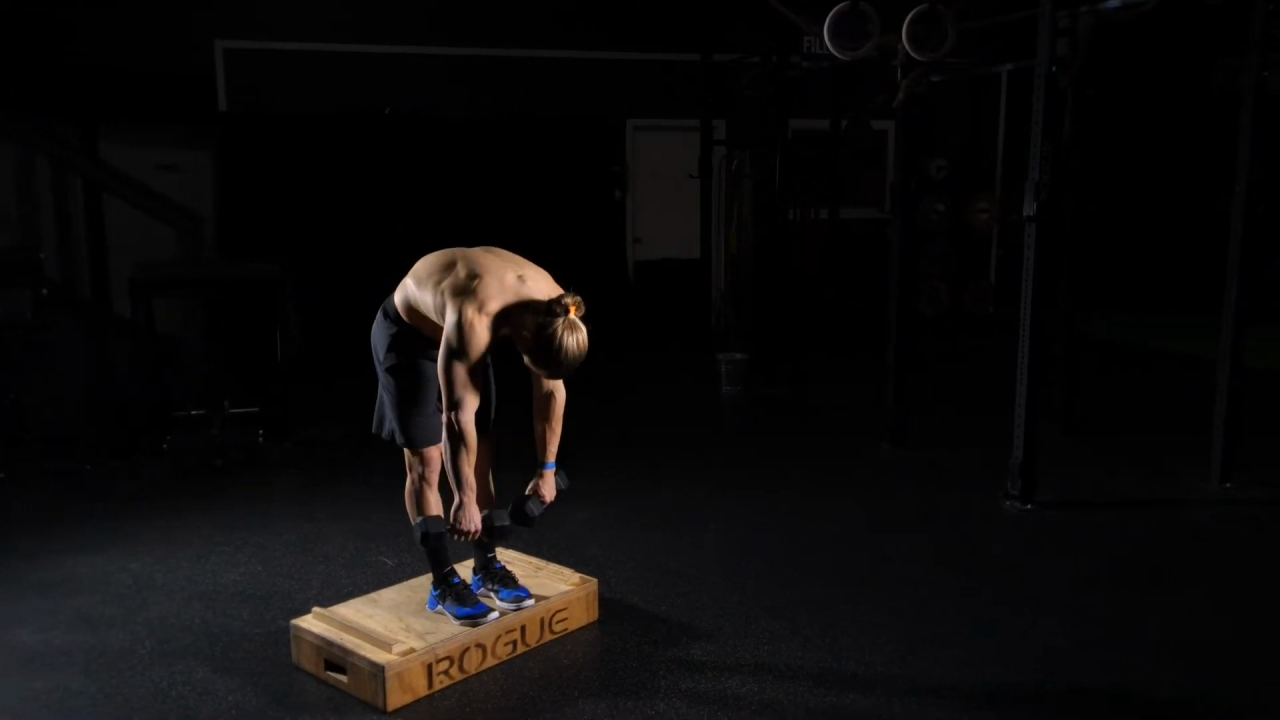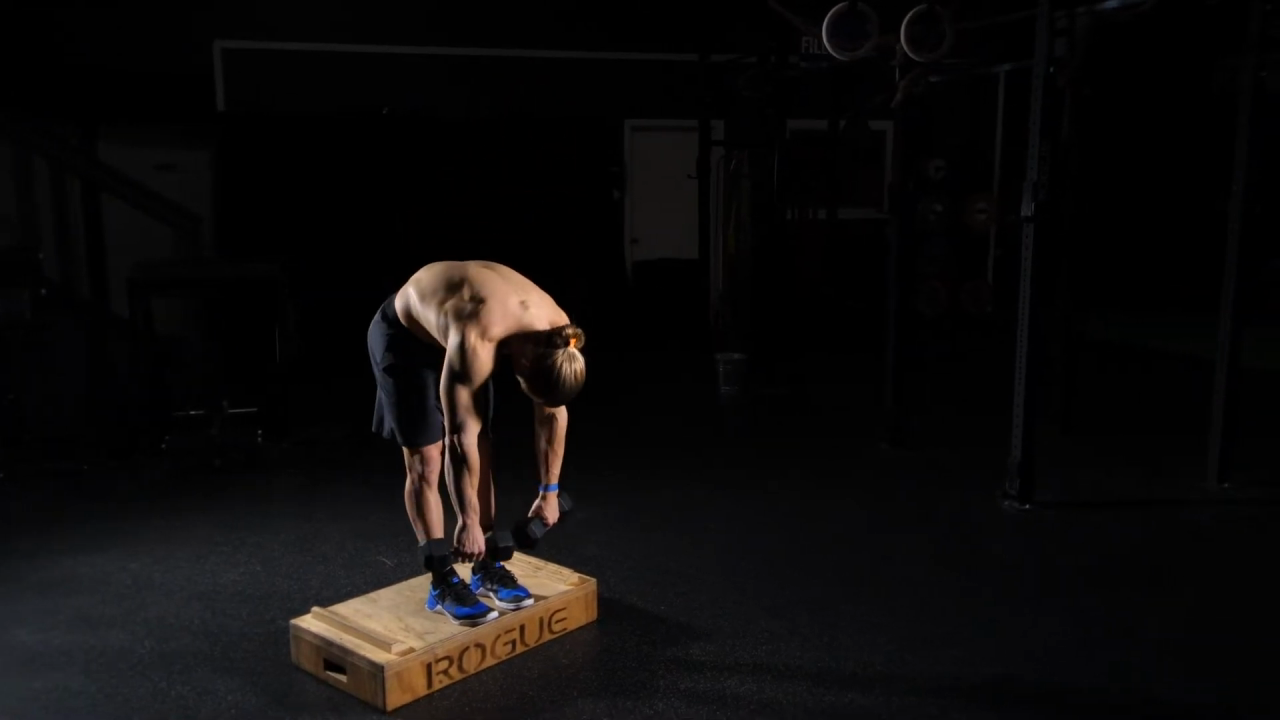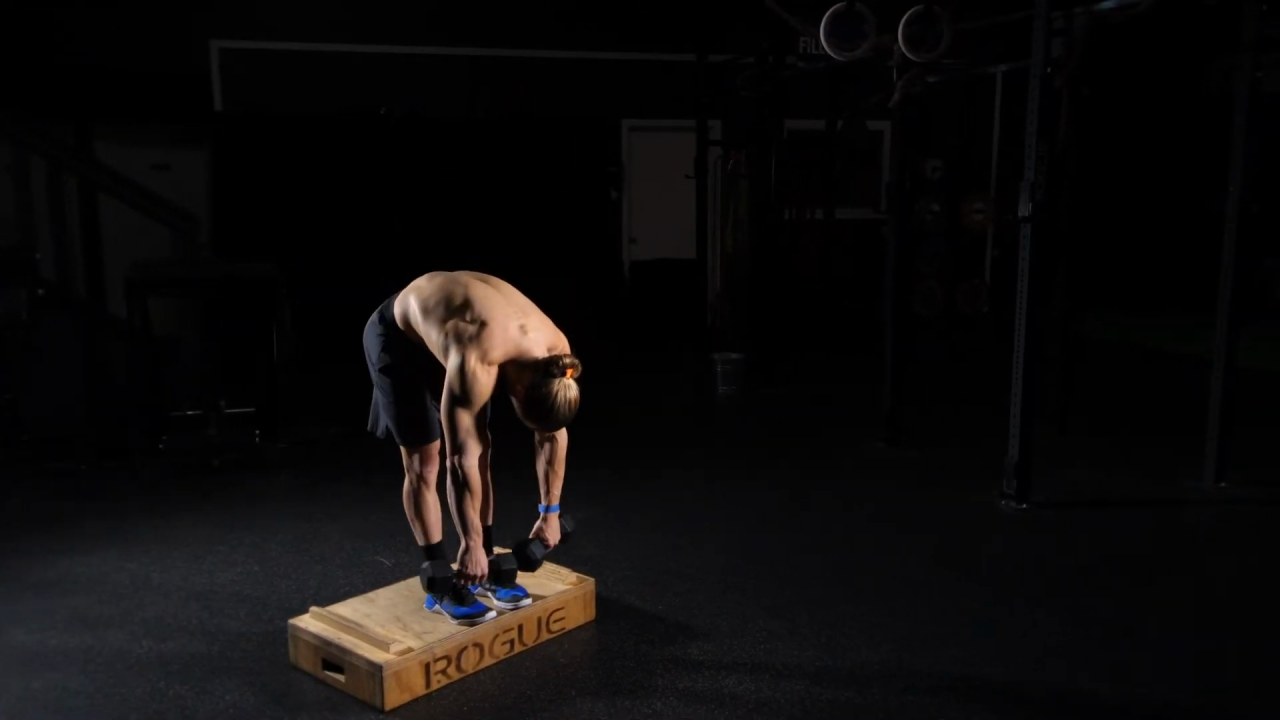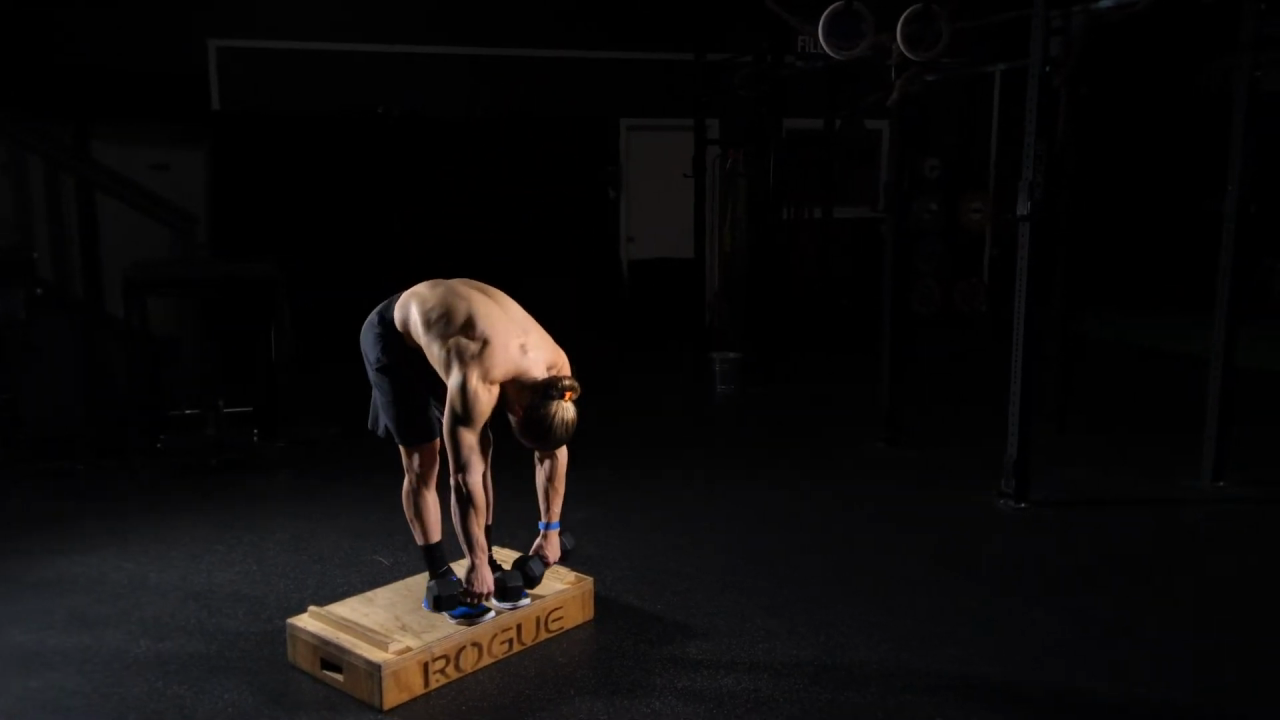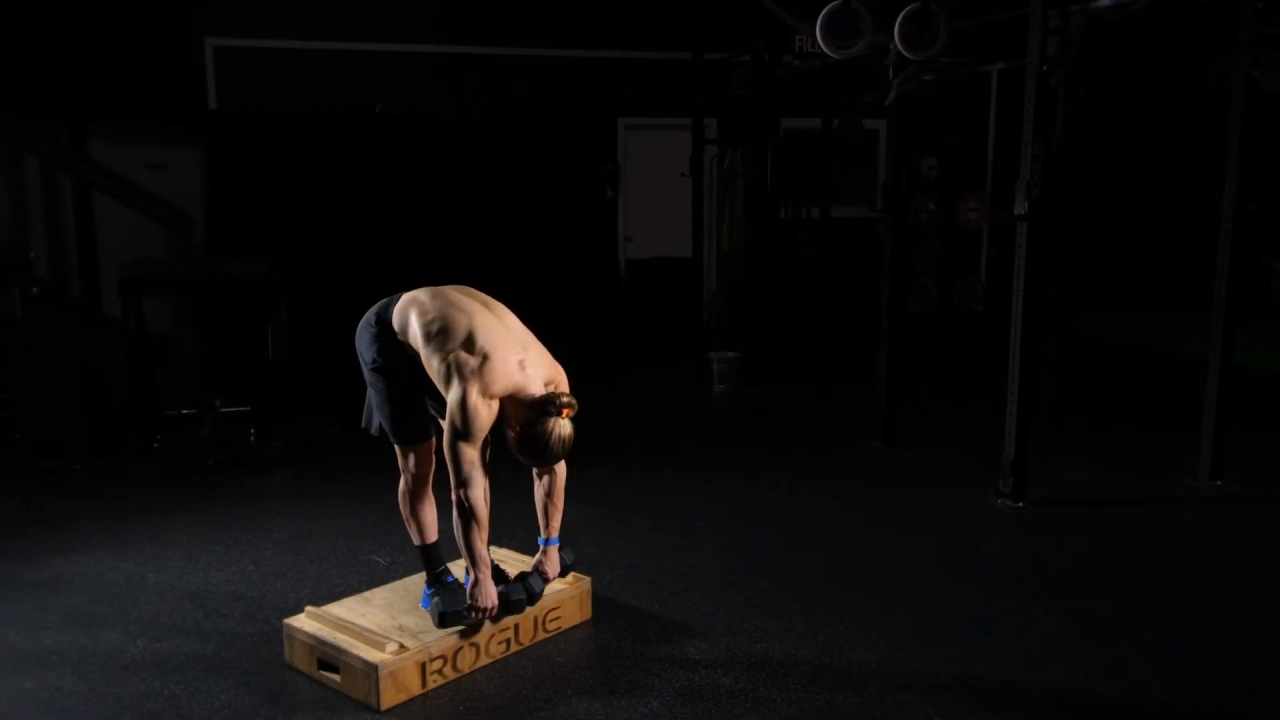
dt=0.3s
person 1, frame 1
left shoulder: (555, 309)
right shoulder: (475, 317)
left elbow: (551, 389)
right elbow: (458, 415)
left wrist: (547, 469)
right wrist: (464, 499)
left hip: (456, 332)
right hip: (407, 334)
left knee: (480, 453)
right knee: (427, 461)
left ankle: (487, 568)
right ankle: (444, 584)
person 1, frame 2
left shoulder: (556, 332)
right shoulder: (476, 341)
left elbow: (553, 412)
right elbow: (460, 436)
left wrist: (549, 491)
right wrist: (469, 522)
left hip: (451, 336)
right hip: (403, 336)
left knee: (482, 451)
right knee: (427, 460)
left ankle: (487, 568)
right ankle: (443, 584)
person 1, frame 3
left shoulder: (556, 349)
right shoulder: (476, 360)
left elbow: (553, 436)
right elbow: (460, 460)
left wrist: (550, 512)
right wrist: (471, 543)
left hip: (447, 329)
right hip: (397, 336)
left knee: (482, 449)
right knee: (424, 461)
left ankle: (486, 566)
person 1, frame 4
left shoulder: (556, 367)
right shoulder: (477, 380)
left elbow: (554, 453)
right elbow: (464, 476)
left wrist: (550, 530)
right wrist: (477, 563)
left hip: (445, 326)
right hip: (394, 337)
left knee: (481, 449)
right knee: (424, 460)
left ankle: (488, 565)
right ankle: (441, 581)
person 1, frame 5
left shoulder: (554, 381)
right shoulder: (477, 392)
left elbow: (551, 469)
right elbow: (466, 490)
left wrist: (550, 546)
right wrist: (481, 577)
left hip: (441, 320)
right hip: (389, 337)
left knee: (475, 453)
right knee: (418, 461)
left ankle: (481, 564)
right ankle: (437, 581)
